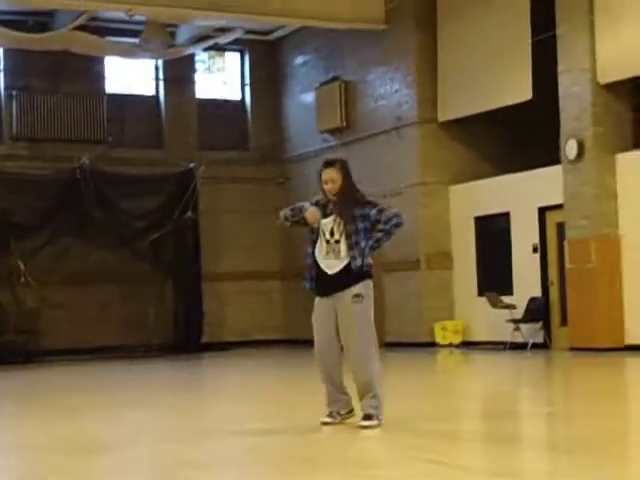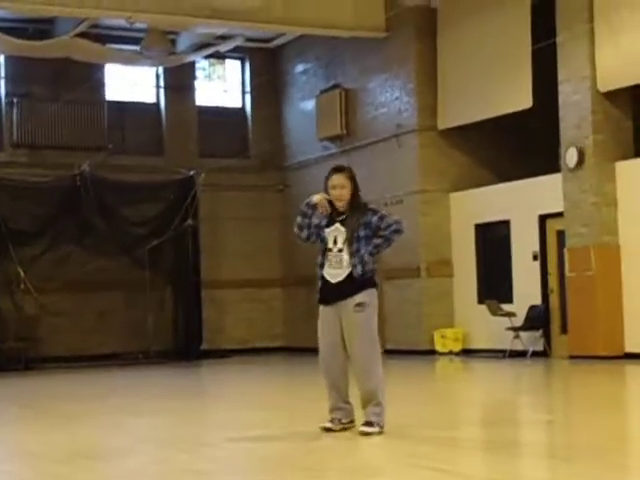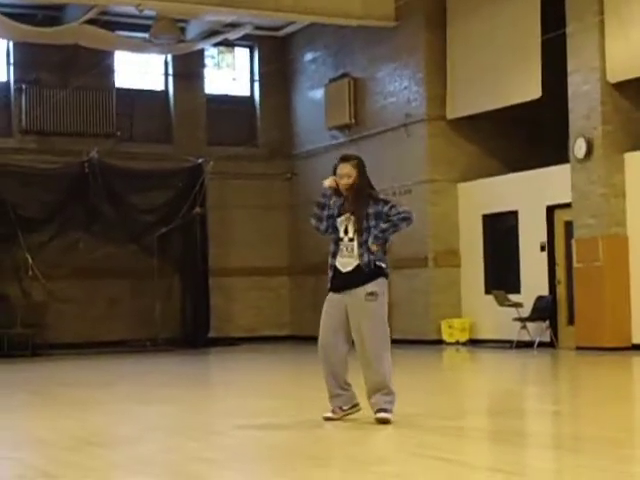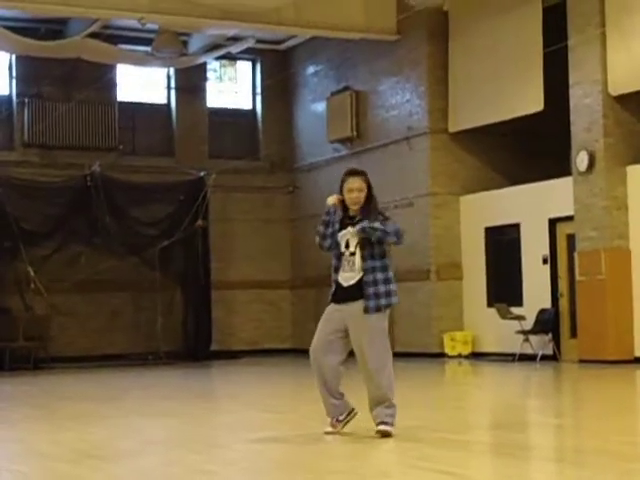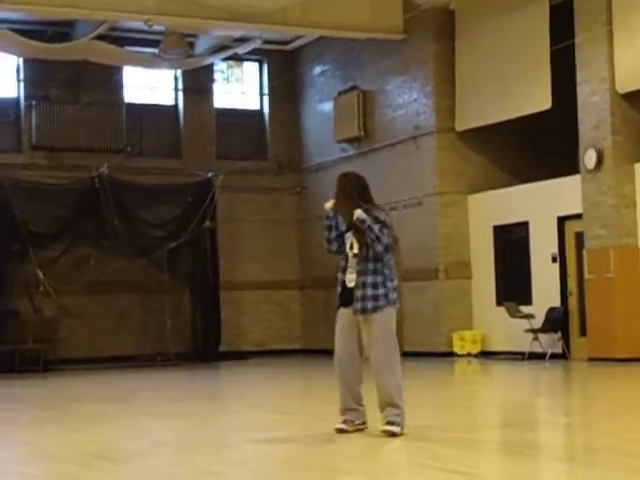
dt=0.4s
person 1, frame 1
left shoulder: (362, 207)
right shoulder: (319, 207)
left elbow: (395, 220)
right elbow: (285, 217)
left wrist: (369, 247)
right wrist: (303, 210)
left hip: (354, 285)
right hip: (324, 288)
left knee: (361, 349)
right knee: (325, 351)
left ankle: (372, 408)
right ankle: (340, 405)
person 1, frame 2
left shoulder: (366, 215)
right shoulder: (325, 219)
left elbow: (395, 227)
right elbow: (303, 234)
left wrist: (371, 252)
right wrist: (310, 205)
left hip: (358, 292)
right hip: (329, 295)
left knee: (365, 355)
right knee: (330, 357)
left ankle: (374, 416)
right ankle: (341, 413)
person 1, frame 3
left shoulder: (375, 204)
right shoulder: (337, 206)
left elbow: (405, 216)
right elbow: (320, 226)
left wrist: (379, 236)
right wrist: (326, 193)
left hip: (368, 283)
right hip: (338, 285)
left knee: (372, 346)
right knee: (328, 343)
left ankle: (383, 402)
right ankle: (343, 399)
person 1, frame 4
left shoulder: (376, 218)
right shoulder: (340, 220)
left elbow: (397, 236)
right elbow: (324, 243)
left wrist: (364, 228)
right wrist: (329, 211)
left hip: (370, 299)
right hip: (339, 299)
left knee: (374, 359)
right knee: (320, 353)
left ankle: (385, 416)
right ankle: (339, 411)
person 1, frame 5
left shoulder: (375, 216)
right shoulder: (348, 221)
left elbow: (383, 248)
right elbow: (333, 246)
left wrist: (363, 219)
right wrist: (329, 215)
left hip: (376, 298)
right hip: (349, 298)
left knee: (383, 358)
right knee: (345, 358)
left ankle: (393, 416)
right ankle: (354, 414)
